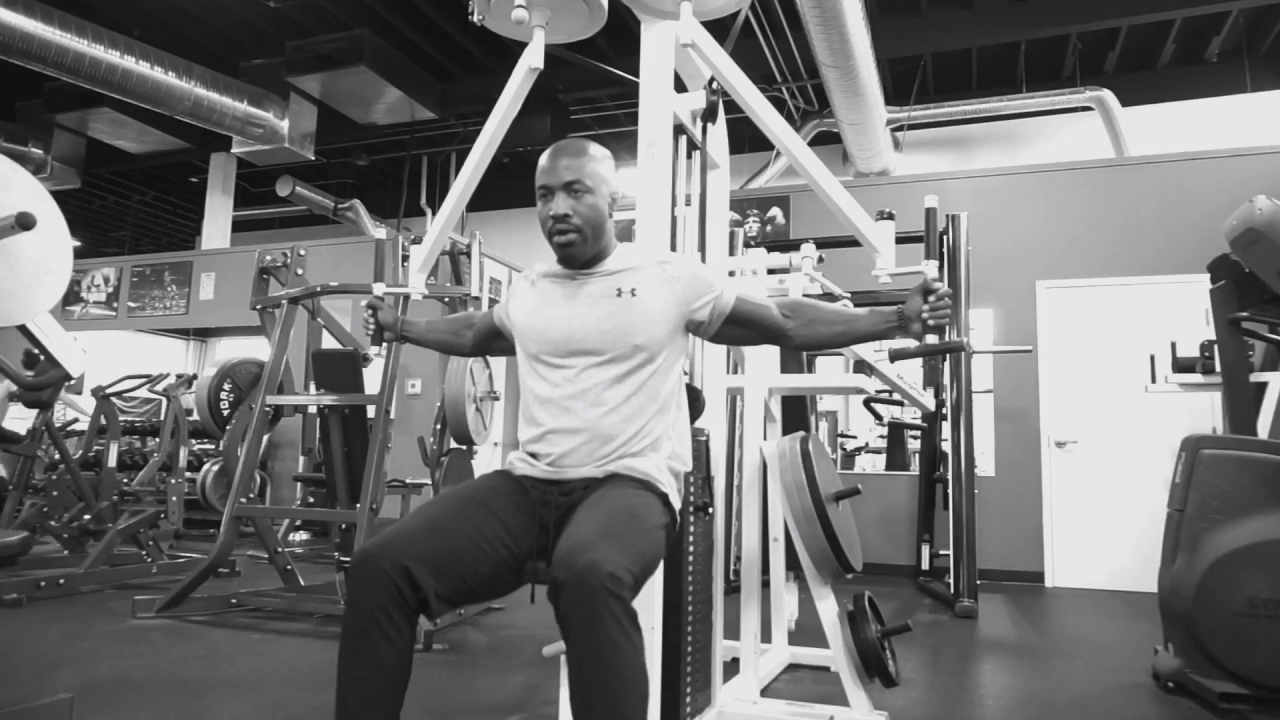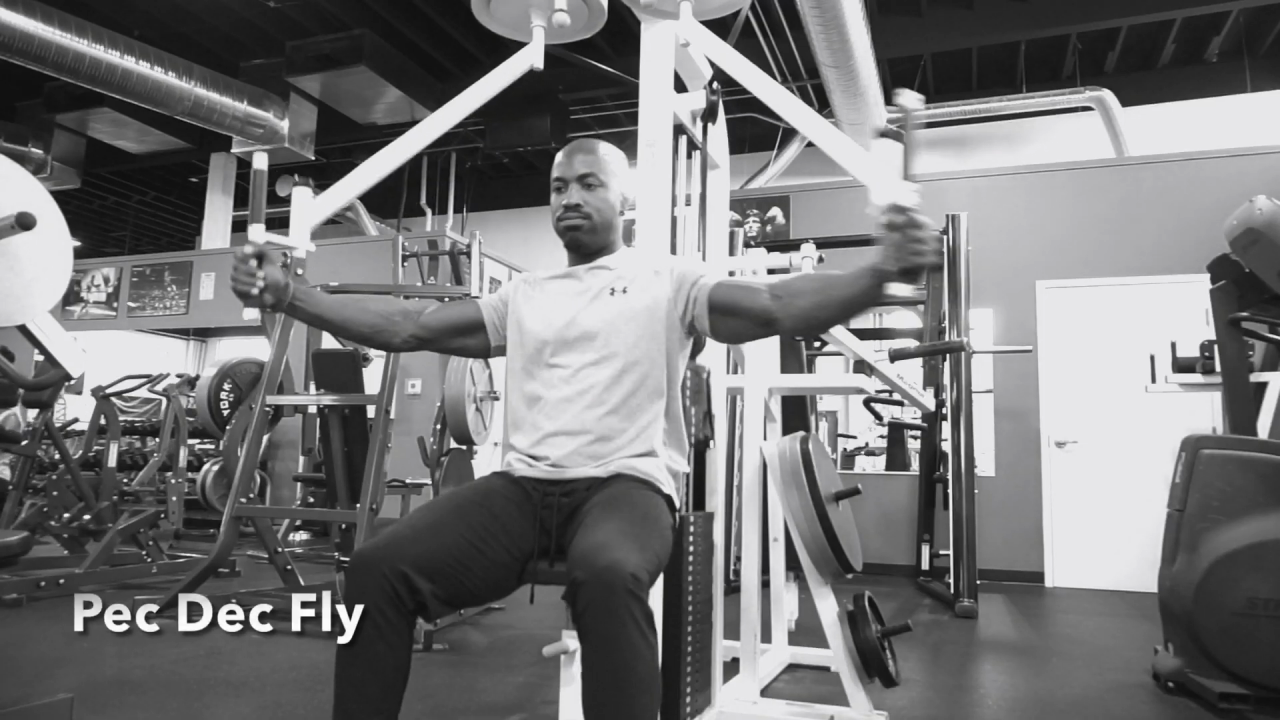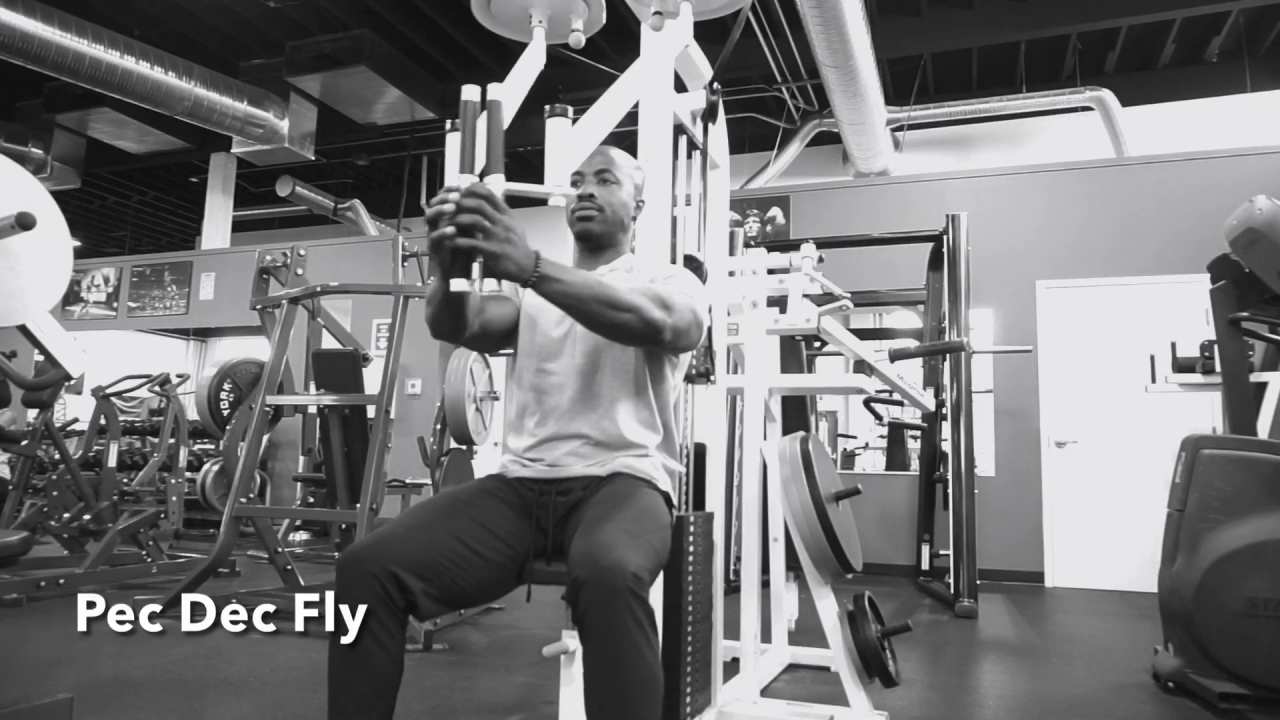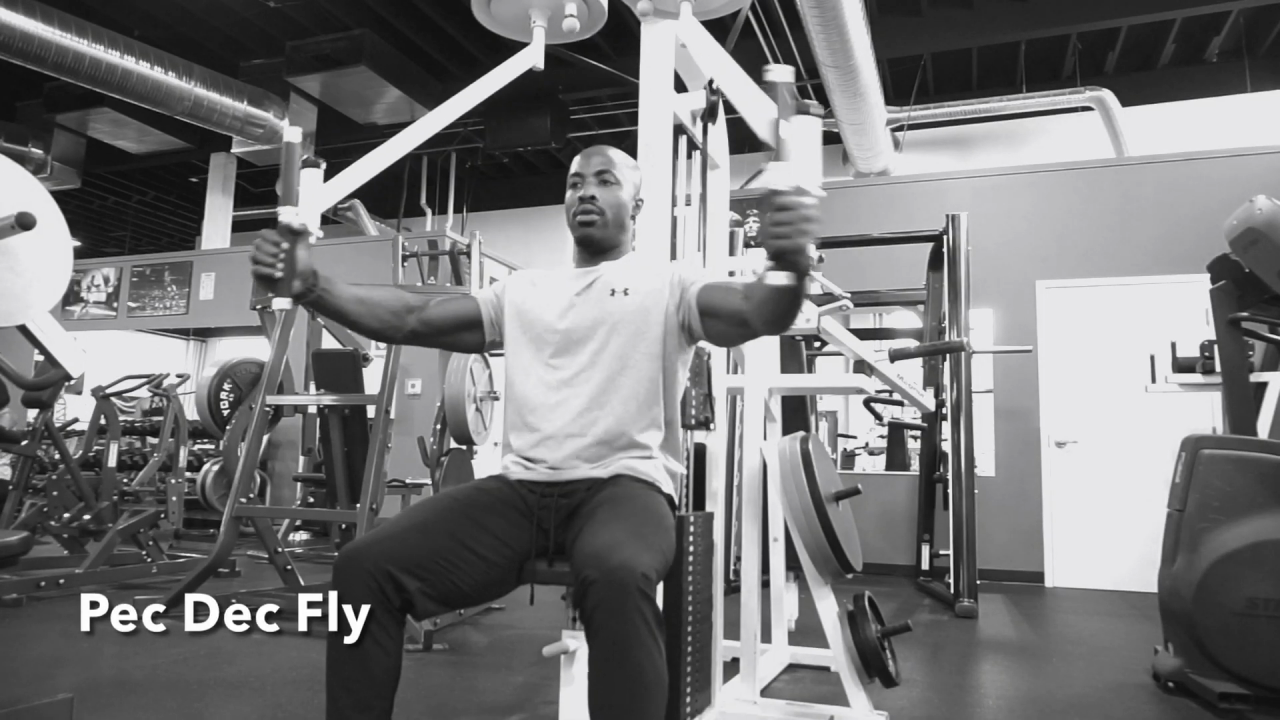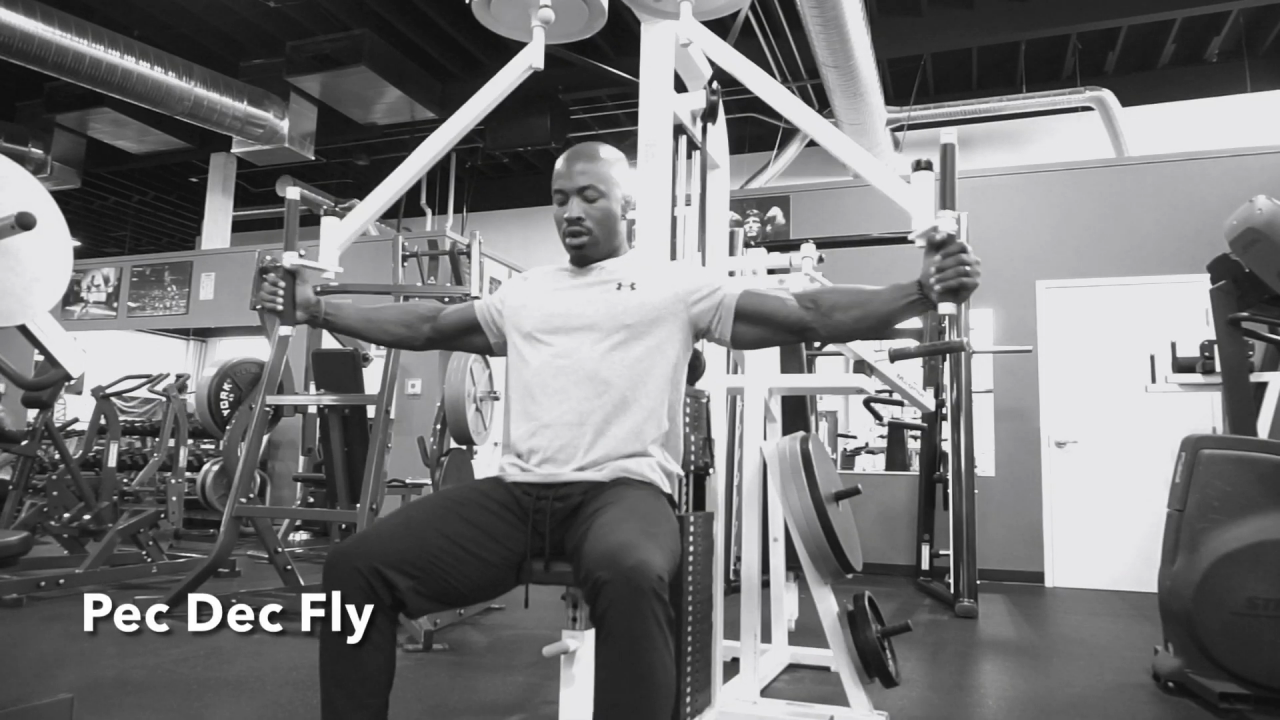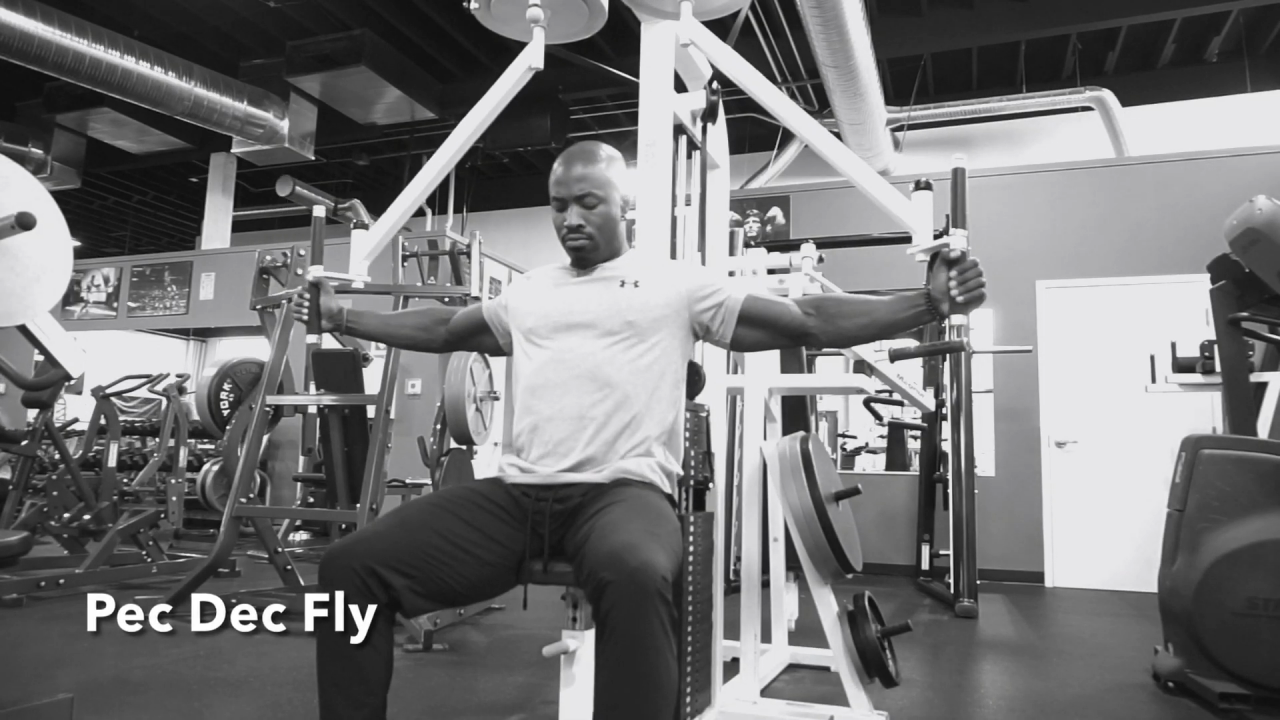
dt=0.7s
person 1, frame 1
left shoulder: (670, 277)
right shoulder: (526, 291)
left elbow: (787, 322)
right elbow: (476, 334)
left wrist: (899, 319)
right wrist: (401, 327)
left hip: (628, 482)
right hip: (528, 482)
left knee: (588, 574)
right knee: (382, 566)
person 1, frame 2
left shoulder: (669, 280)
right shoulder: (523, 294)
left elbow: (778, 308)
right elbow: (410, 326)
left wrist: (882, 272)
right wrist: (288, 296)
left hip: (627, 481)
right hip: (523, 484)
left knee: (606, 575)
right knee: (378, 568)
person 1, frame 3
left shoulder: (670, 282)
right shoulder: (531, 293)
left elbow: (653, 324)
right elbow: (459, 323)
left wrist: (531, 265)
right wrist: (449, 265)
left hip: (621, 481)
right hip: (520, 485)
left knee: (609, 575)
right knee: (369, 566)
person 1, frame 4
left shoulder: (667, 284)
right shoulder: (524, 290)
left elbow: (757, 310)
right elbow: (410, 318)
left wrist: (790, 264)
right wrist: (310, 285)
left hip: (624, 482)
right hip: (520, 487)
left knee: (617, 575)
right knee: (366, 565)
person 1, frame 5
left shoulder: (676, 285)
right shoulder: (524, 291)
left elbow: (810, 315)
right elbow: (426, 327)
left wrist: (921, 291)
right wrist: (317, 309)
left hip: (624, 486)
right hip: (517, 489)
left knee: (629, 574)
right knee: (356, 563)
person 1, frame 6
left shoulder: (677, 284)
right shoulder: (527, 291)
left elbow: (809, 321)
right elbow: (442, 328)
left wrist: (929, 301)
right wrist: (339, 317)
left hip: (623, 487)
right hip: (517, 491)
left knee: (635, 575)
right knee: (352, 565)
